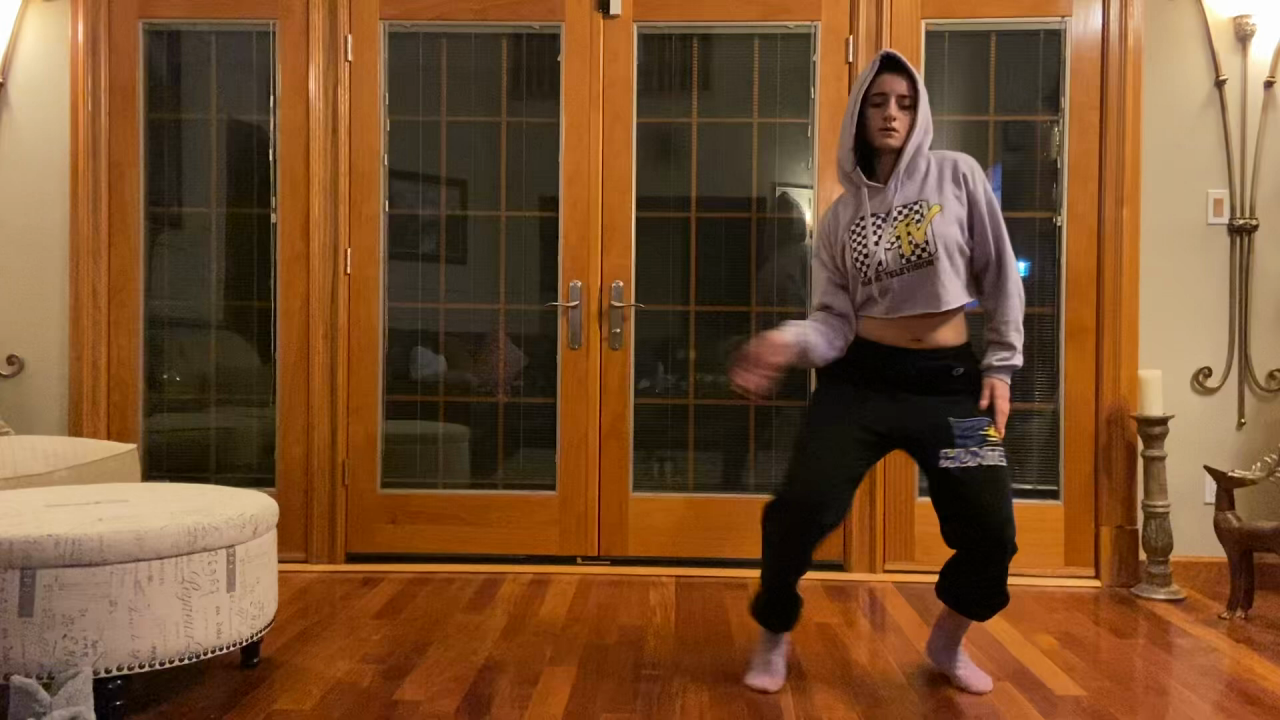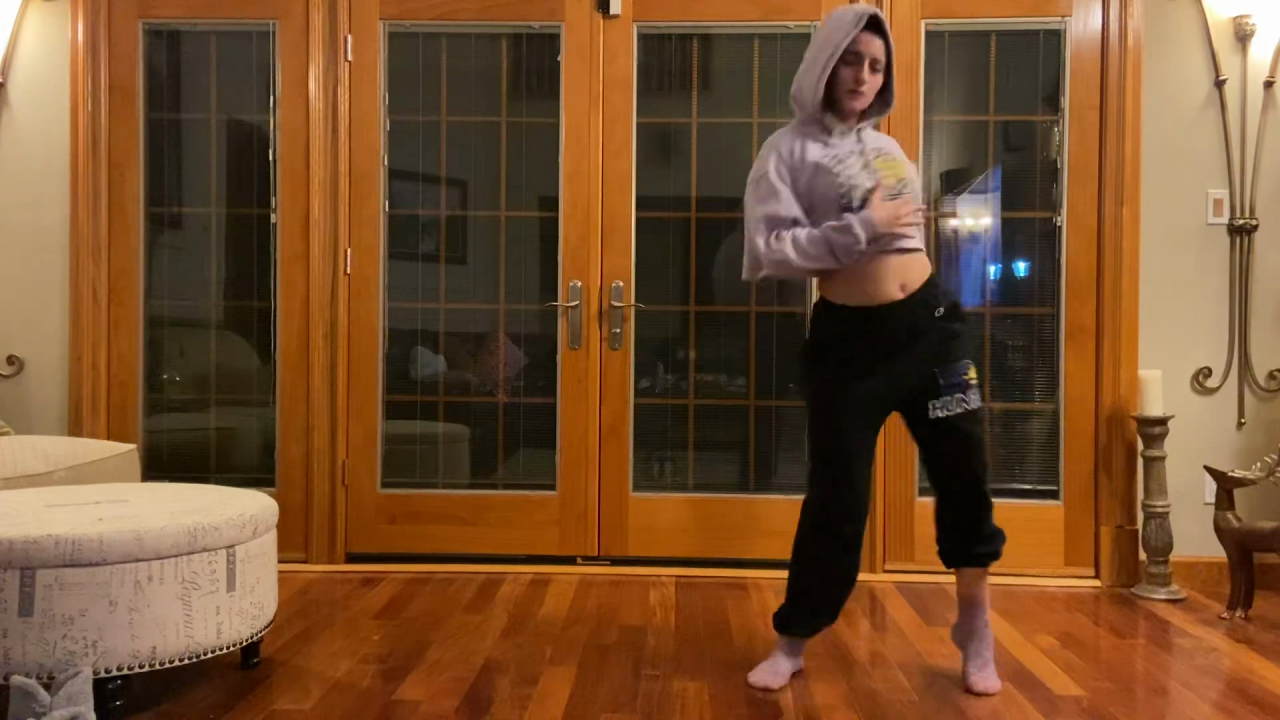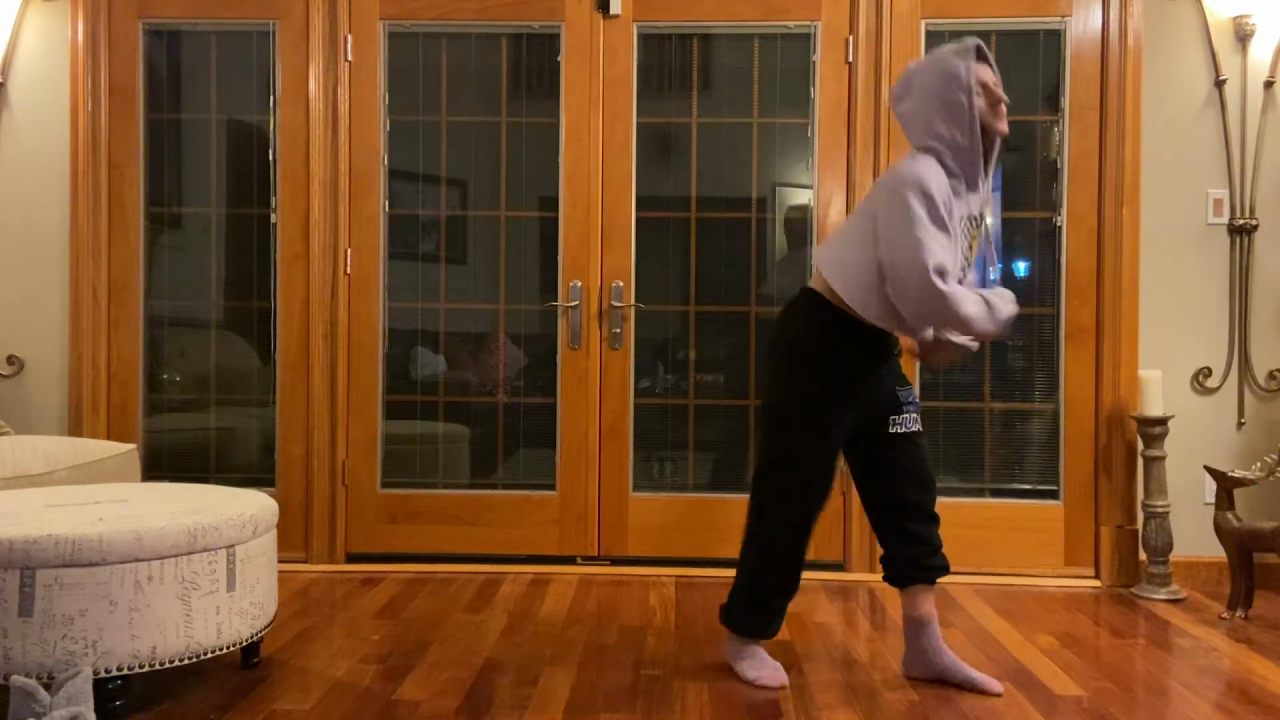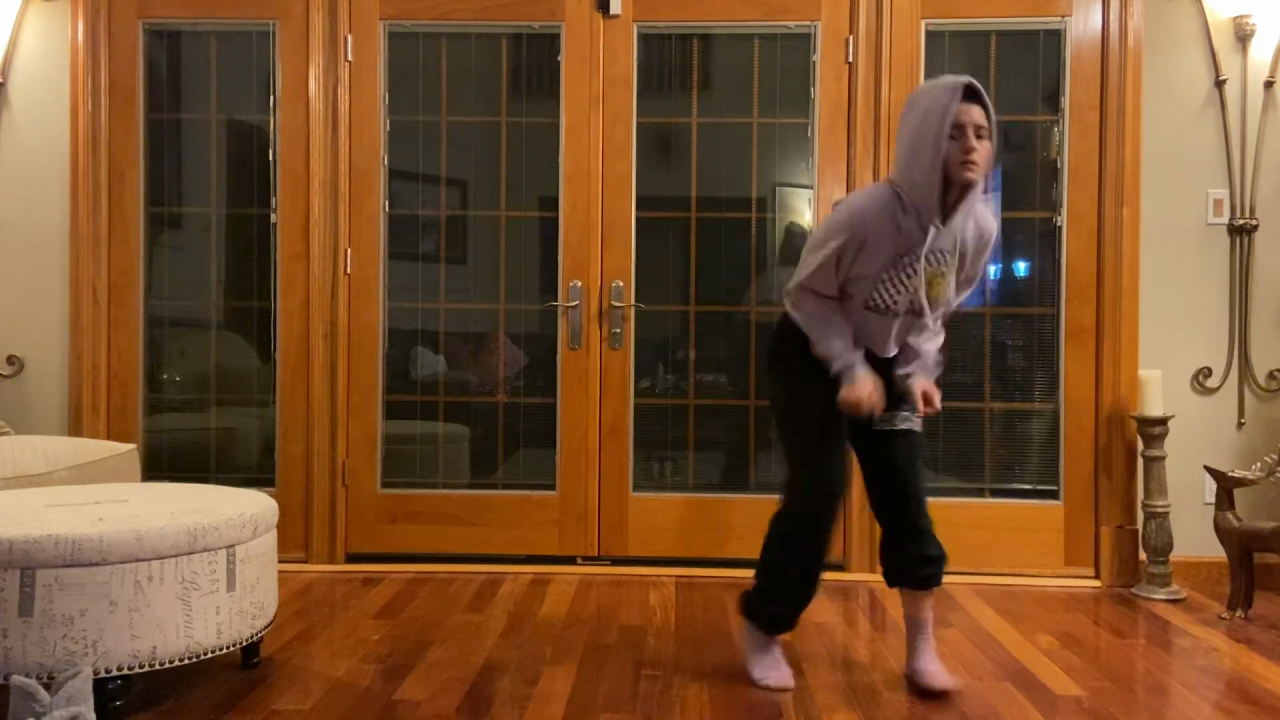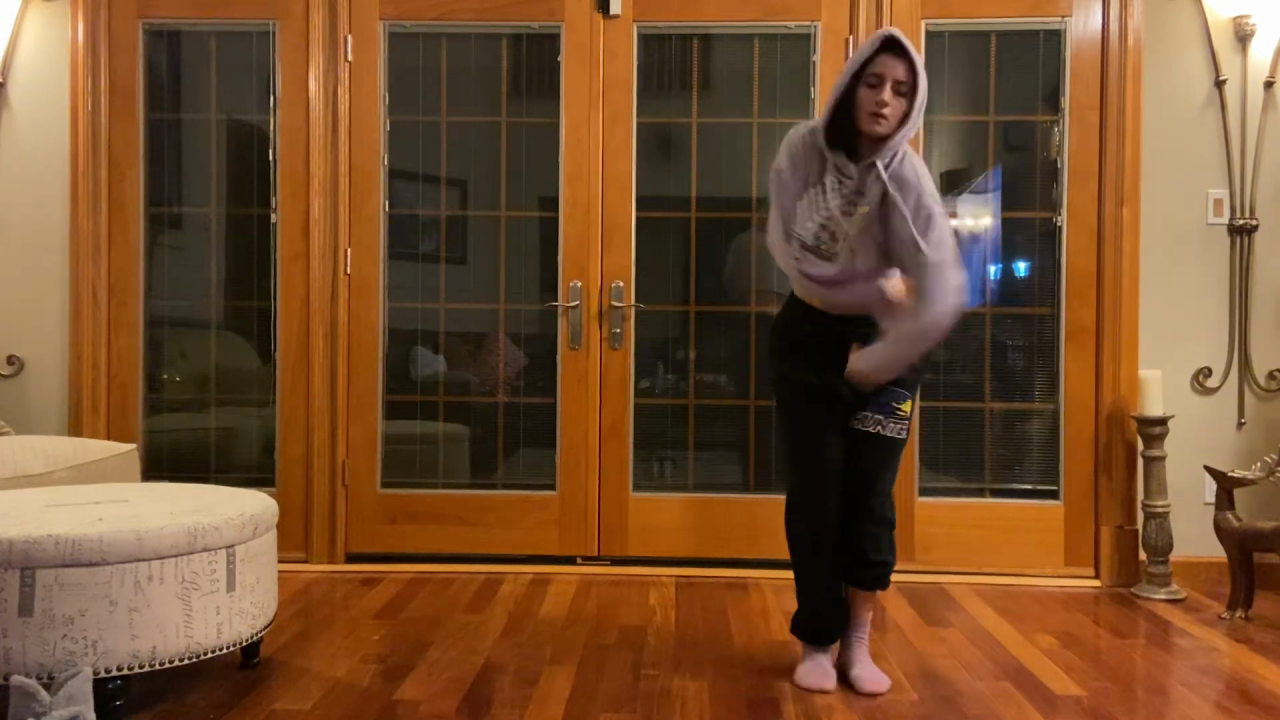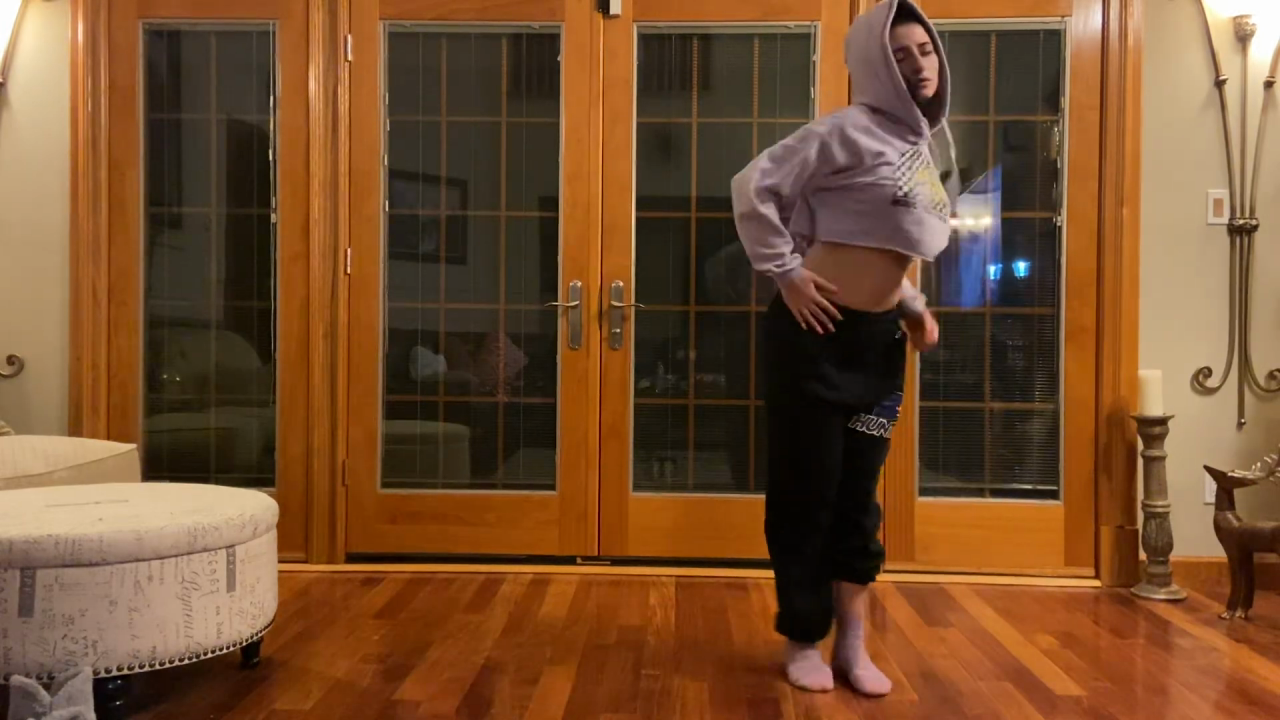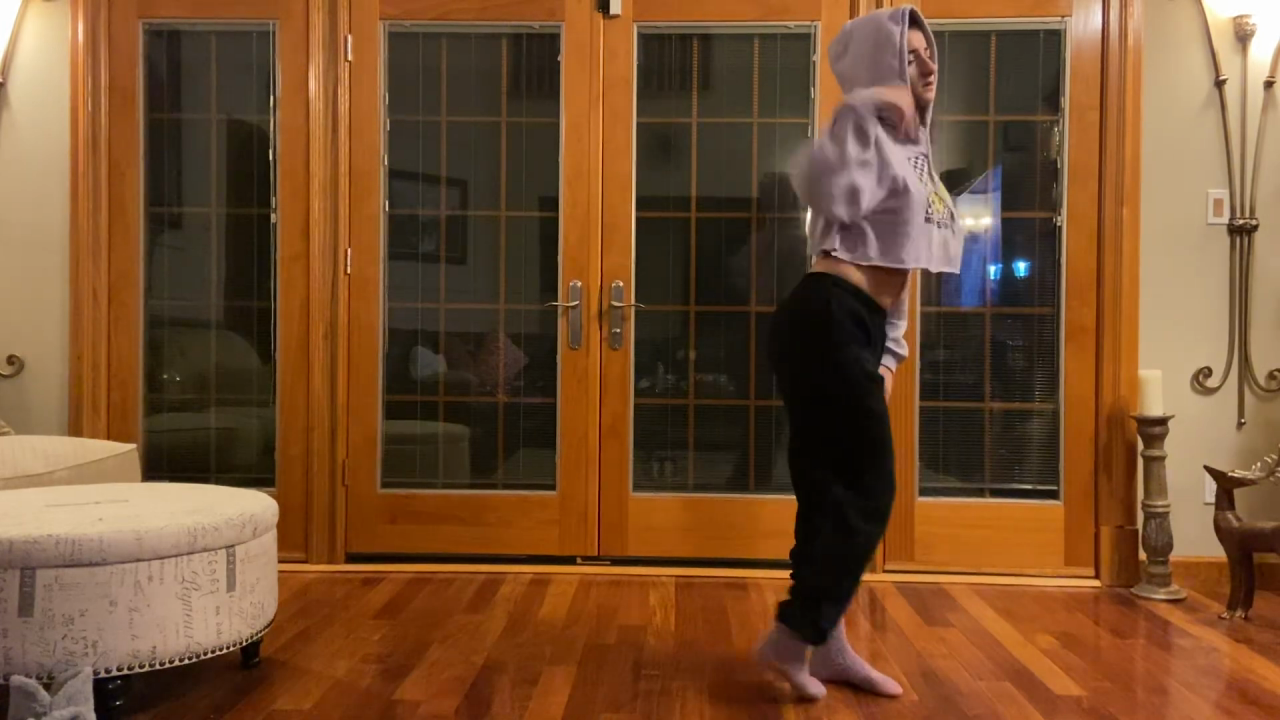
dt=0.4s
person 1, frame 1
left shoulder: (957, 175)
right shoulder: (842, 214)
left elbow: (1000, 273)
right elbow: (829, 317)
left wrist: (1001, 363)
right wrist: (784, 346)
left hip: (950, 378)
right hip: (863, 378)
left knee: (989, 531)
right knee: (800, 503)
left ankle: (948, 640)
right ankle: (772, 635)
person 1, frame 2
left shoulder: (881, 146)
right shoulder: (787, 151)
right elbow: (773, 247)
right wrist: (863, 228)
left hip: (926, 324)
right hip: (849, 340)
left knee: (964, 477)
right knee: (840, 498)
left ankle: (975, 634)
right ankle: (792, 641)
person 1, frame 3
left shoulder: (971, 183)
right shoulder: (917, 182)
left elbow: (951, 297)
right elbow: (930, 298)
left wrist: (947, 335)
right wrist: (999, 309)
left hip: (874, 353)
right hip: (820, 344)
left knee: (908, 488)
right knee: (793, 494)
left ankle: (925, 646)
right ankle: (743, 633)
person 1, frame 4
left shoulder: (979, 228)
right shoulder: (867, 214)
left elbow: (933, 312)
right elbow: (805, 294)
left wrist: (923, 371)
right wrist: (850, 370)
left hip: (887, 362)
right hip: (811, 357)
left knee: (902, 494)
right knee: (818, 490)
left ankle: (921, 647)
right ankle: (762, 627)
person 1, frame 5
left shoulder: (906, 178)
right shoulder: (803, 149)
left elbow: (942, 294)
right elbow: (796, 254)
left wrist: (878, 362)
right wrist: (876, 285)
left hip: (885, 345)
right hip: (806, 338)
left knee: (869, 494)
right knee: (814, 491)
left ankle: (858, 643)
right ankle: (817, 641)
person 1, frame 6
left shoulder: (920, 146)
right shoulder: (847, 130)
right elbow: (754, 185)
left wrist: (912, 304)
right wrist: (789, 273)
left hip: (875, 339)
right hip: (813, 331)
left knee: (854, 494)
right knee: (801, 488)
left ankle: (853, 646)
right ankle: (806, 638)
person 1, frame 7
left shoulder: (909, 151)
right shoulder: (866, 132)
right elbow: (824, 193)
left wrist: (886, 357)
right wrist: (871, 111)
left hip: (853, 330)
right hip: (828, 320)
left knee: (834, 487)
right knee: (866, 488)
left ankle: (825, 645)
right ankle: (794, 636)
